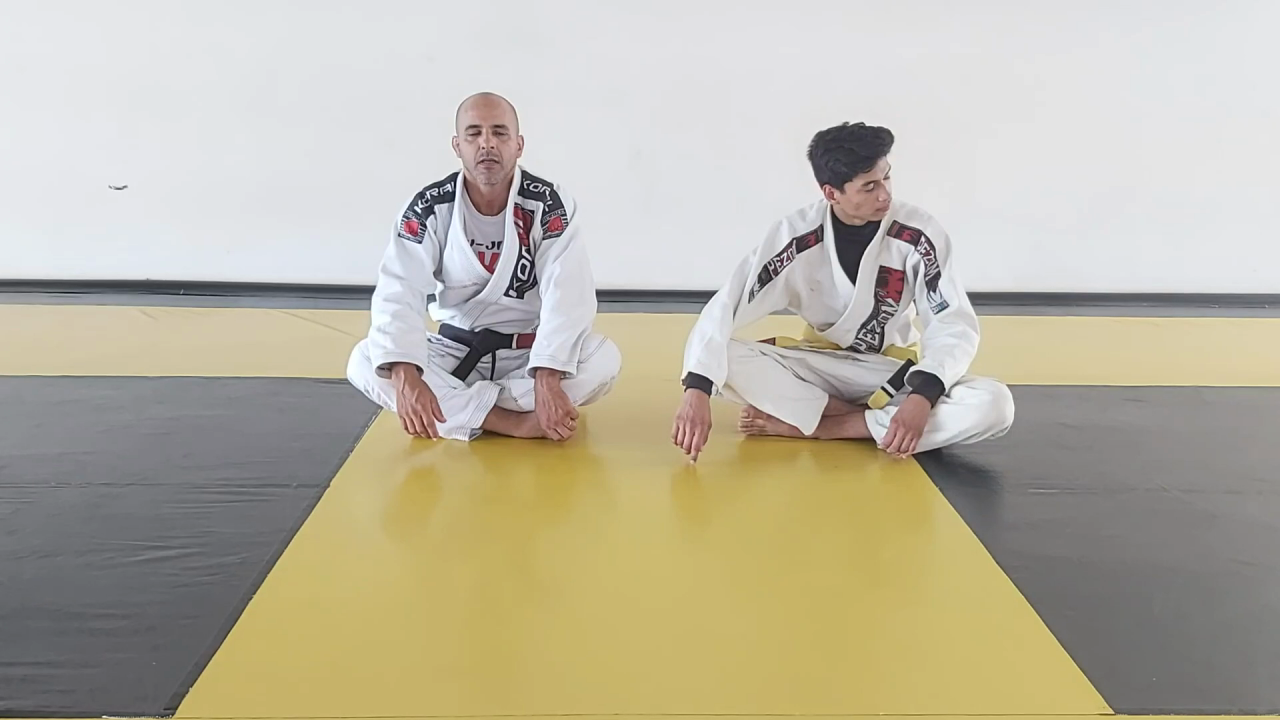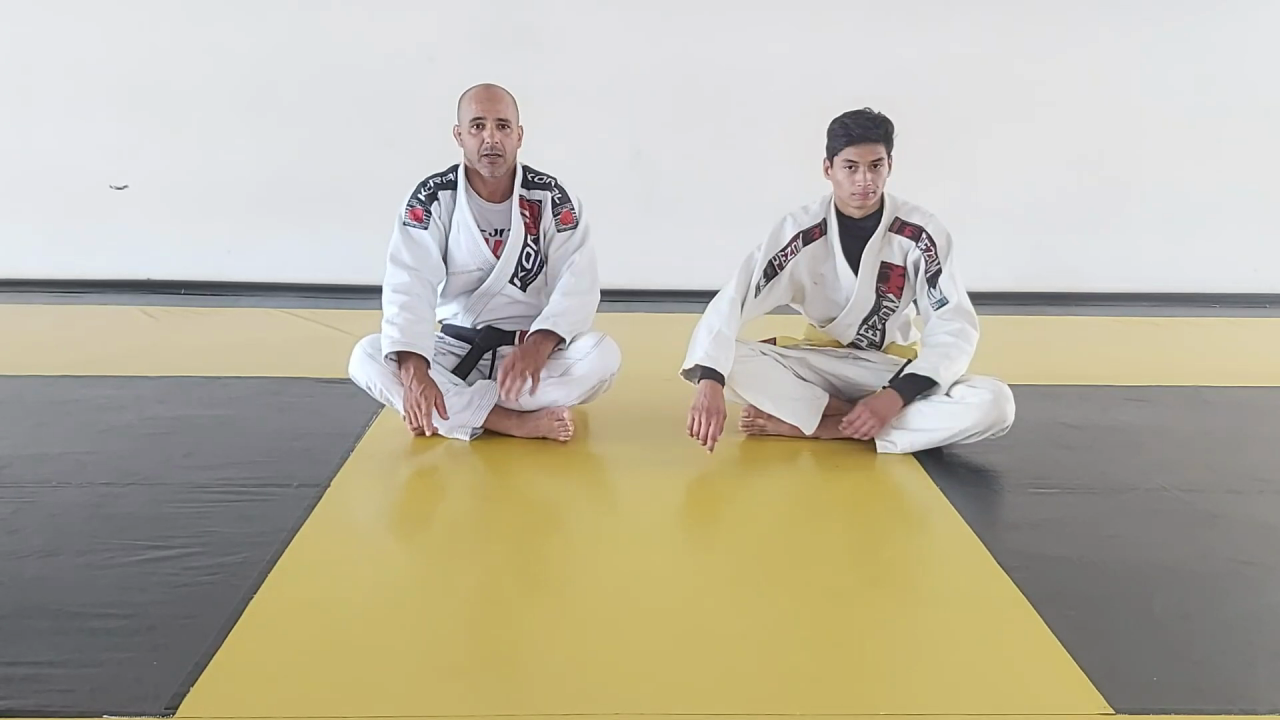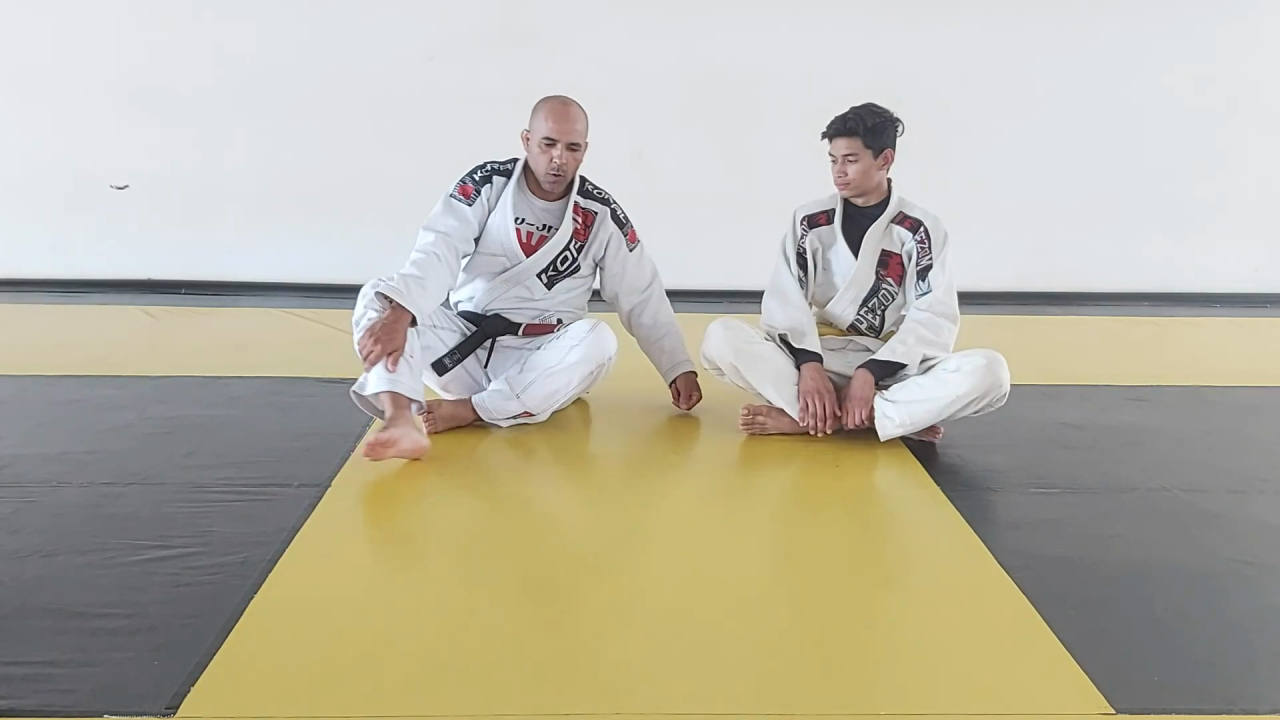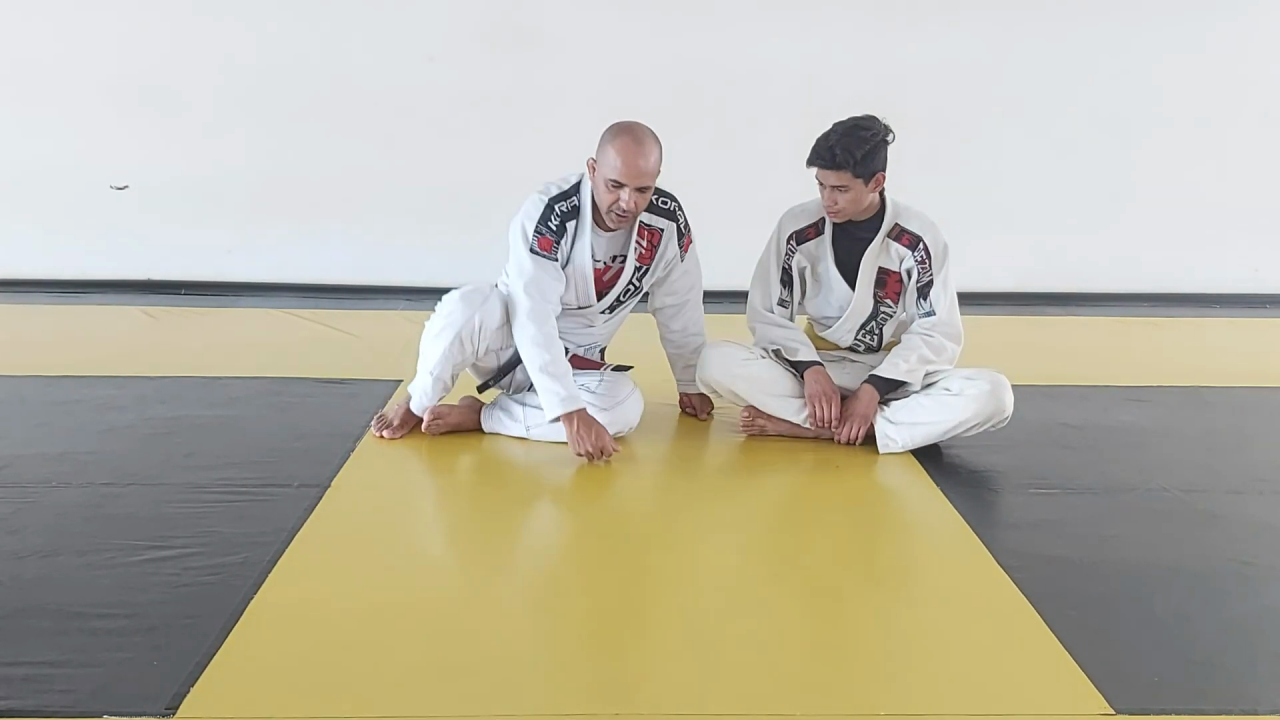
dt=1s
person 1, frame 1
left shoulder: (550, 204)
right shoulder: (429, 209)
left elbow: (567, 297)
right elbow: (398, 294)
left wrist: (548, 381)
right wrist: (406, 377)
left hip: (530, 353)
right hip: (456, 351)
left knee: (603, 359)
right knee: (365, 362)
left ankle: (454, 411)
right ankle: (516, 422)
person 1, frame 2
left shoulder: (549, 198)
right shoulder: (432, 199)
left elbow: (577, 281)
right elbow: (408, 287)
left wrist: (537, 345)
right wrist: (414, 371)
left hip: (532, 347)
right hip: (457, 350)
left knee: (602, 357)
right knee: (368, 359)
left ankle: (456, 413)
right ankle: (514, 421)
person 1, frame 3
left shoulder: (601, 213)
right shoulder: (487, 183)
left elbow: (642, 297)
right elbow: (437, 252)
left wrist: (679, 369)
right wrist: (398, 312)
left hip: (540, 359)
right hip: (466, 346)
left knee: (596, 342)
right knee: (379, 298)
left ankle: (470, 410)
right ankle: (401, 423)
person 1, frame 4
left shoulder: (668, 219)
right shoulder: (546, 211)
left elbow: (679, 305)
right elbow: (532, 319)
left wrist: (689, 384)
right wrist: (572, 413)
left hip: (575, 360)
right hip: (511, 334)
left knee: (624, 407)
right knee: (471, 304)
left ankle: (479, 417)
right ankle: (416, 406)
person 2, frame 1
left shoulder: (919, 233)
right shoulder: (796, 236)
left elbow: (953, 325)
right elbow: (725, 308)
left wrist: (922, 398)
right wrist: (697, 392)
left hip: (892, 373)
right hip: (819, 368)
left knee: (993, 405)
right knee: (725, 360)
left ankle: (819, 427)
person 2, frame 2
left shoulder: (921, 231)
right shoulder: (800, 230)
left elbow: (955, 325)
right elbow: (732, 302)
left wrist: (899, 394)
right wrist: (711, 382)
left hip: (895, 372)
right hip: (820, 365)
left knee: (994, 404)
right knee: (728, 364)
left ankle: (808, 424)
person 2, frame 3
left shoulder: (921, 229)
right shoulder: (810, 220)
left elbow: (933, 320)
right elbow: (785, 300)
left wrist: (871, 373)
right wrist: (809, 365)
left hip: (891, 365)
right hip: (819, 356)
left knee: (988, 373)
right knee: (721, 339)
left ankle: (808, 417)
person 2, frame 4
left shoulder: (919, 238)
right shoulder: (797, 226)
left elbow: (935, 333)
right elbow: (767, 314)
left wrist: (874, 388)
right wrist: (810, 370)
left hip: (892, 372)
right hip: (816, 365)
left knee: (992, 395)
right knee: (716, 365)
left ankle: (817, 425)
